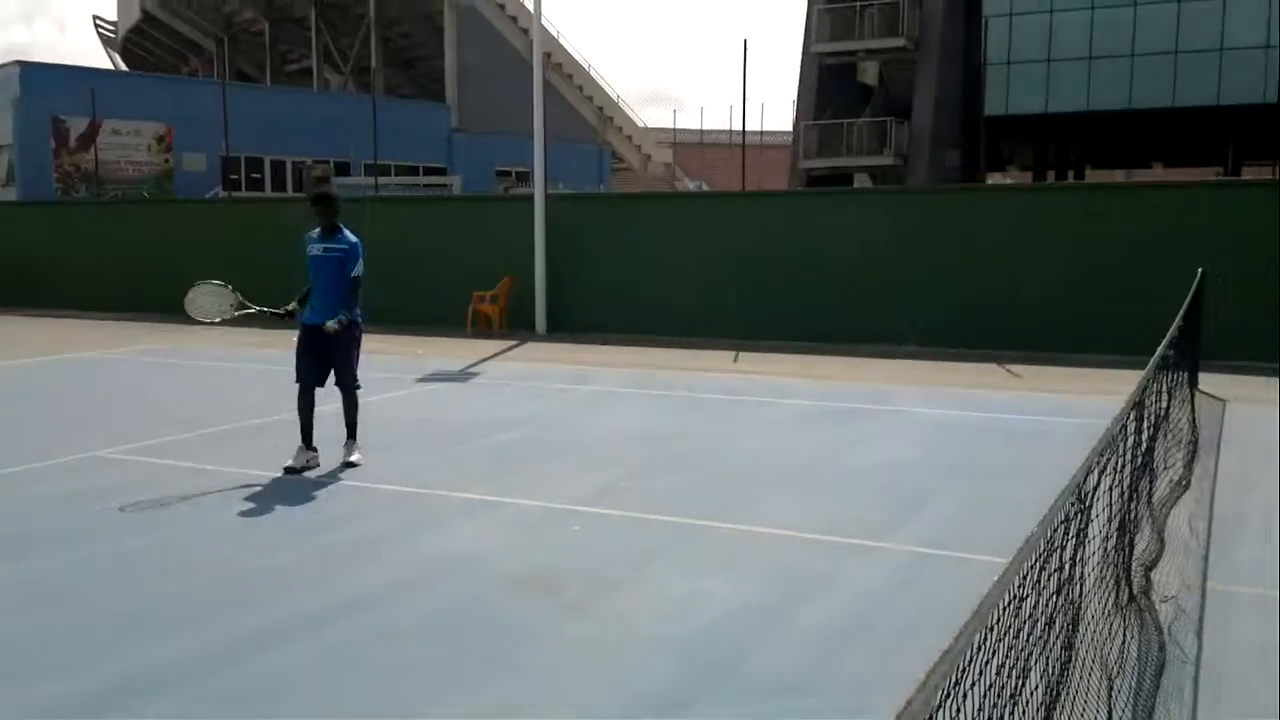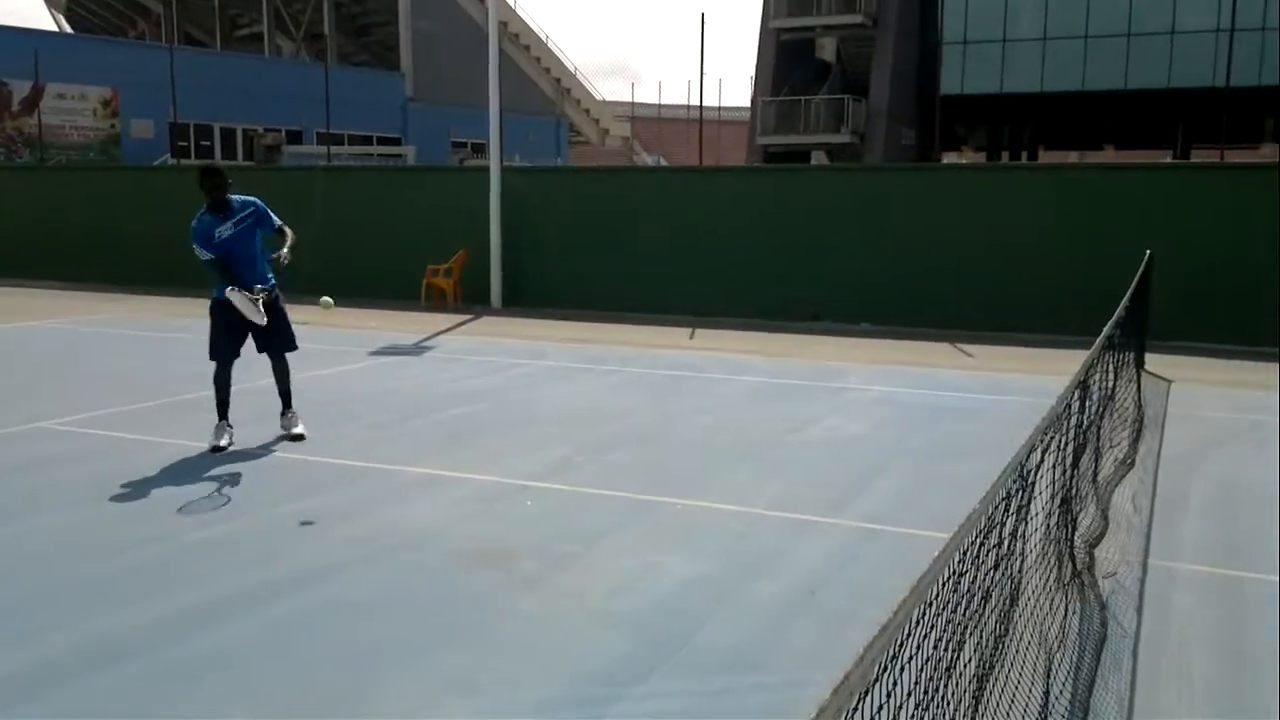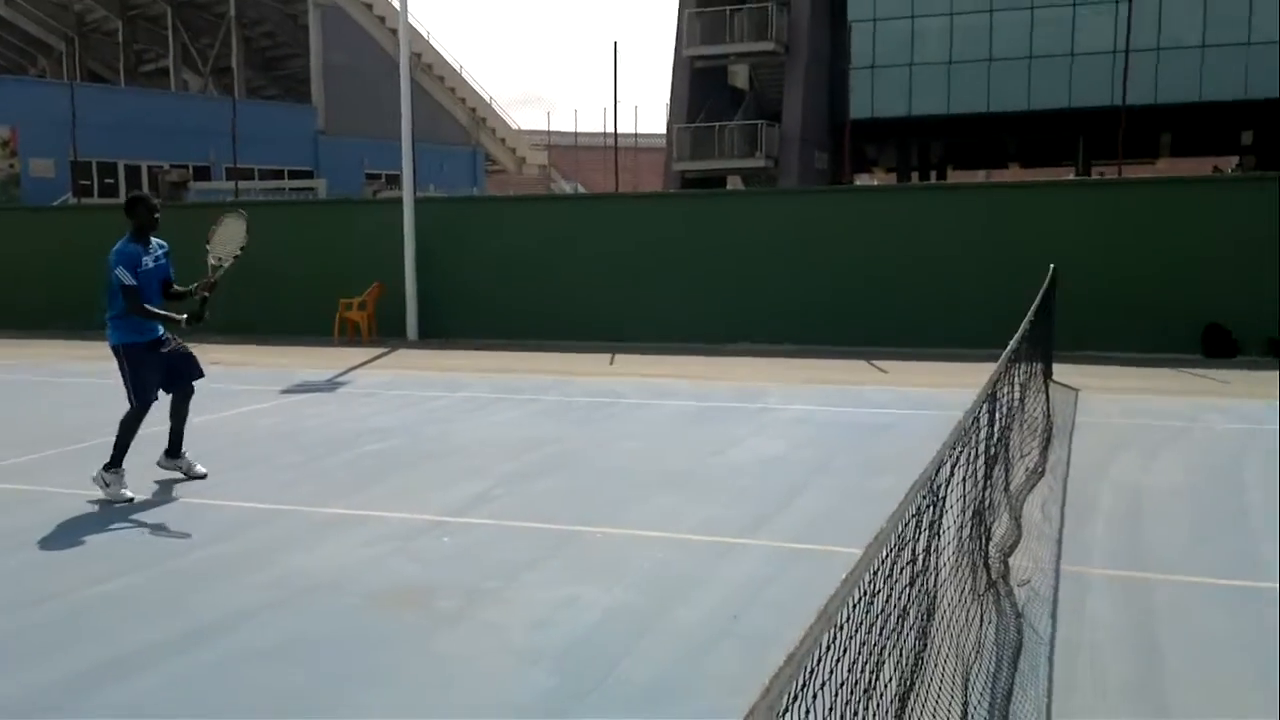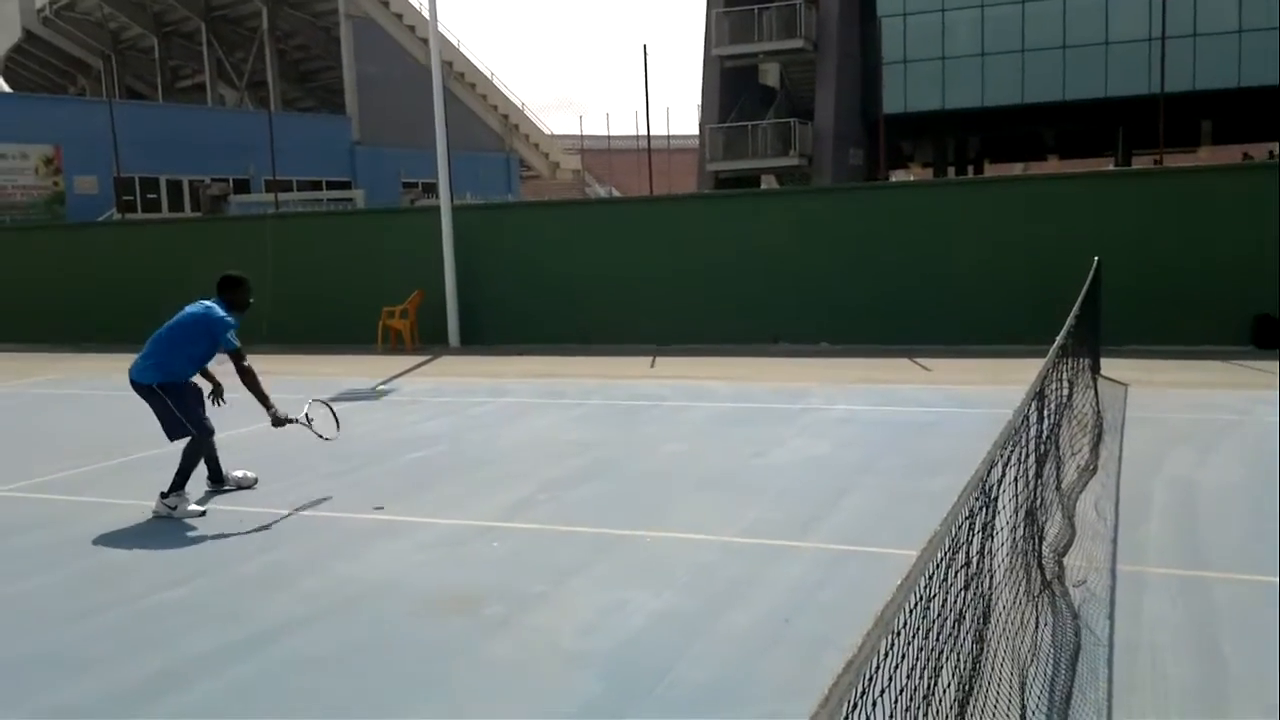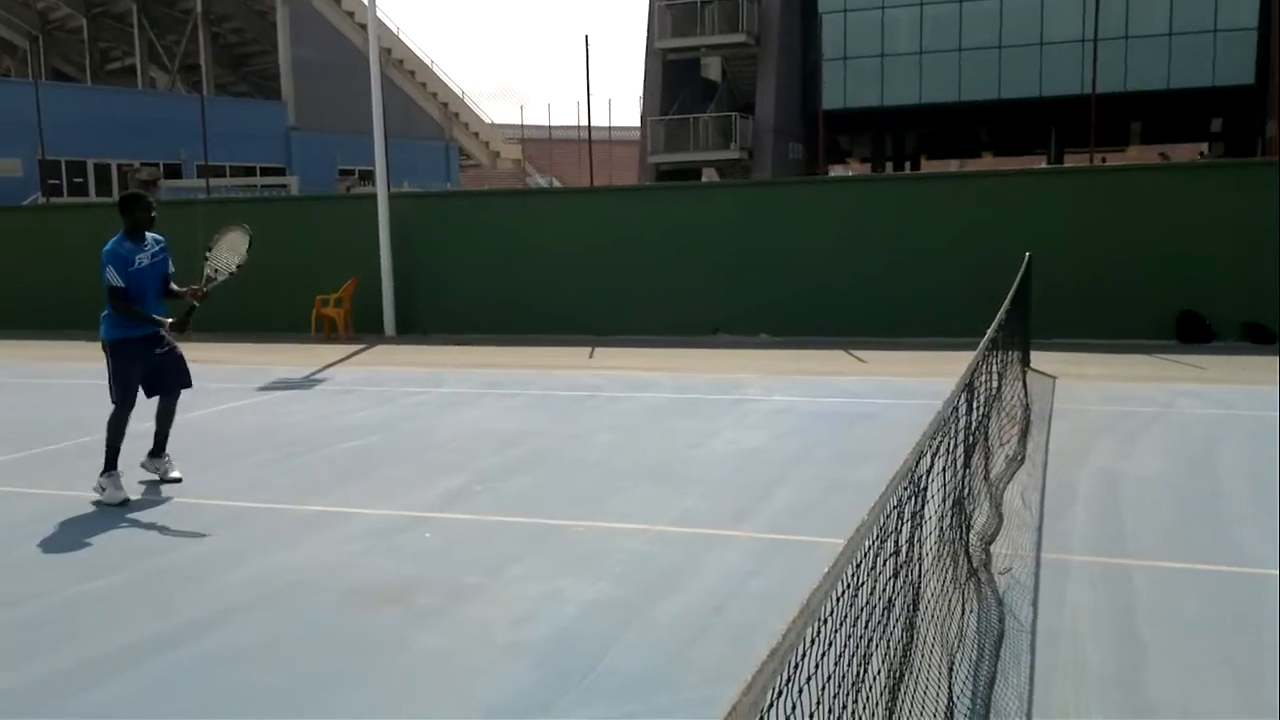
dt=0.7s
person 1, frame 1
left shoulder: (350, 244)
right shoulder: (310, 240)
left elbow: (354, 288)
left wrist: (342, 318)
right wrist: (298, 302)
left hip: (344, 326)
right hip: (312, 323)
left knee: (347, 385)
right knee: (305, 385)
left ankle: (352, 443)
right ankle: (307, 448)
person 1, frame 2
left shoulder: (251, 206)
right shoulder: (200, 228)
left elbow: (285, 231)
right elbow: (222, 271)
left wrist: (285, 251)
left hip: (265, 290)
right hip: (230, 298)
left knee: (277, 352)
right knee: (224, 361)
left ankle: (288, 413)
right ankle: (223, 424)
person 1, frame 3
left shoulder: (161, 248)
right shoulder: (123, 254)
left elbow: (168, 291)
right elbow: (134, 304)
left wrist: (194, 290)
right wrist: (180, 320)
left hip: (158, 335)
right hip: (130, 339)
left knee: (185, 385)
right knee: (142, 404)
left ankle: (174, 455)
right ankle: (111, 472)
person 1, frame 4
left shoulder: (206, 309)
right shoulder: (221, 319)
right elbow: (242, 367)
left wrist: (214, 381)
right wrist: (270, 408)
left hip: (163, 374)
right hip: (154, 379)
left knee: (200, 423)
right knee: (203, 432)
left ankle: (217, 477)
right ankle: (171, 497)
person 1, frame 5
left shoulder: (158, 244)
right shoulder: (114, 253)
left elbow: (165, 286)
right elbow: (118, 304)
left wrist: (183, 293)
right wrist: (162, 322)
left hip: (155, 334)
right hip: (122, 337)
left knee: (172, 392)
right knee: (125, 404)
left ankle: (157, 457)
right ankle: (109, 475)
